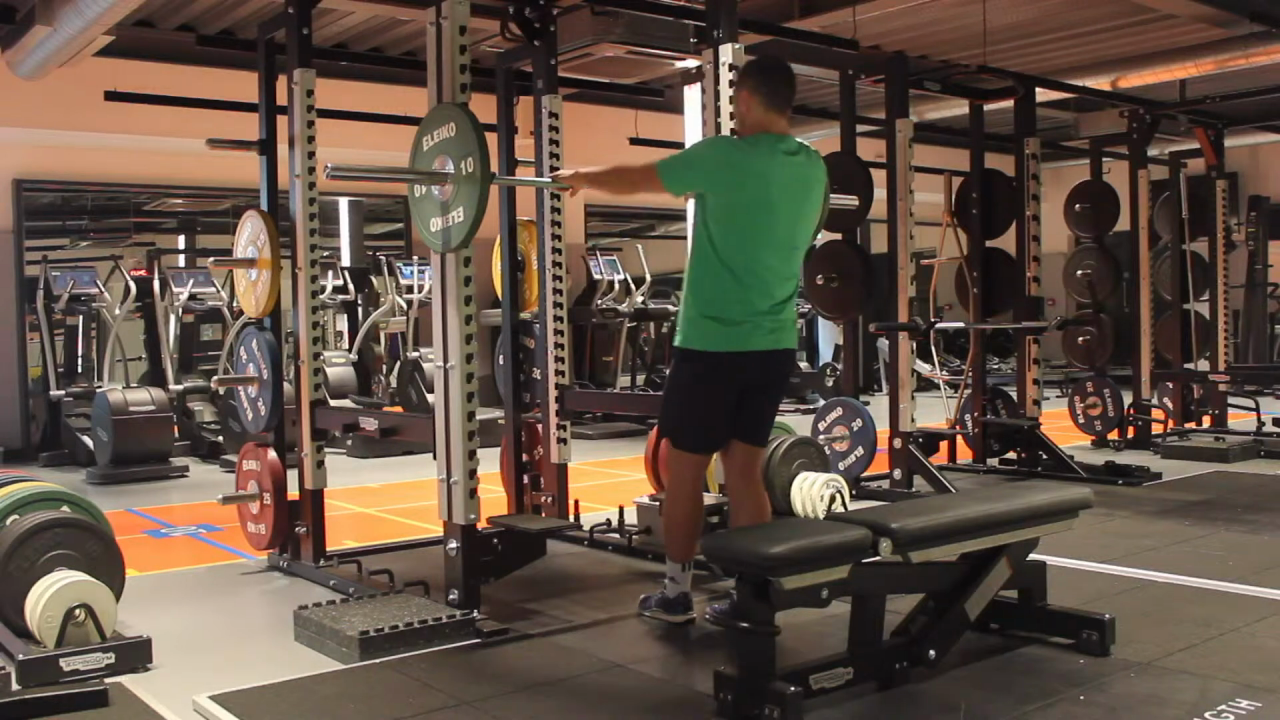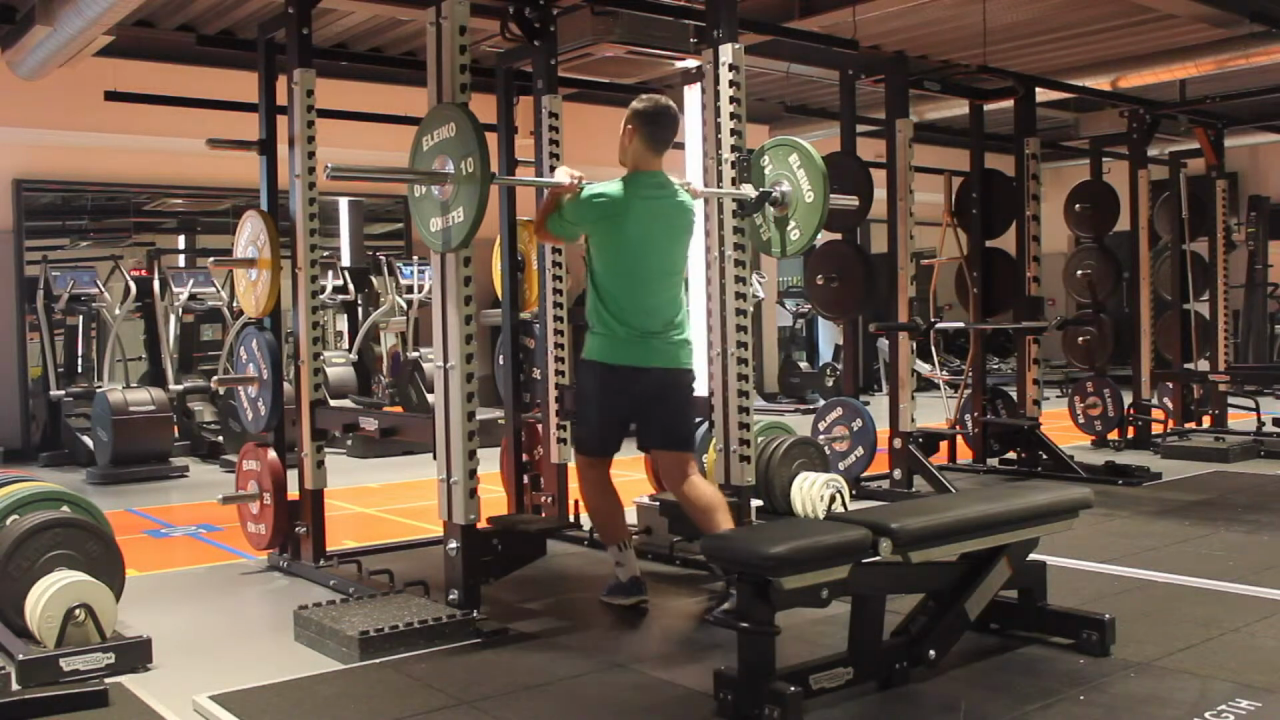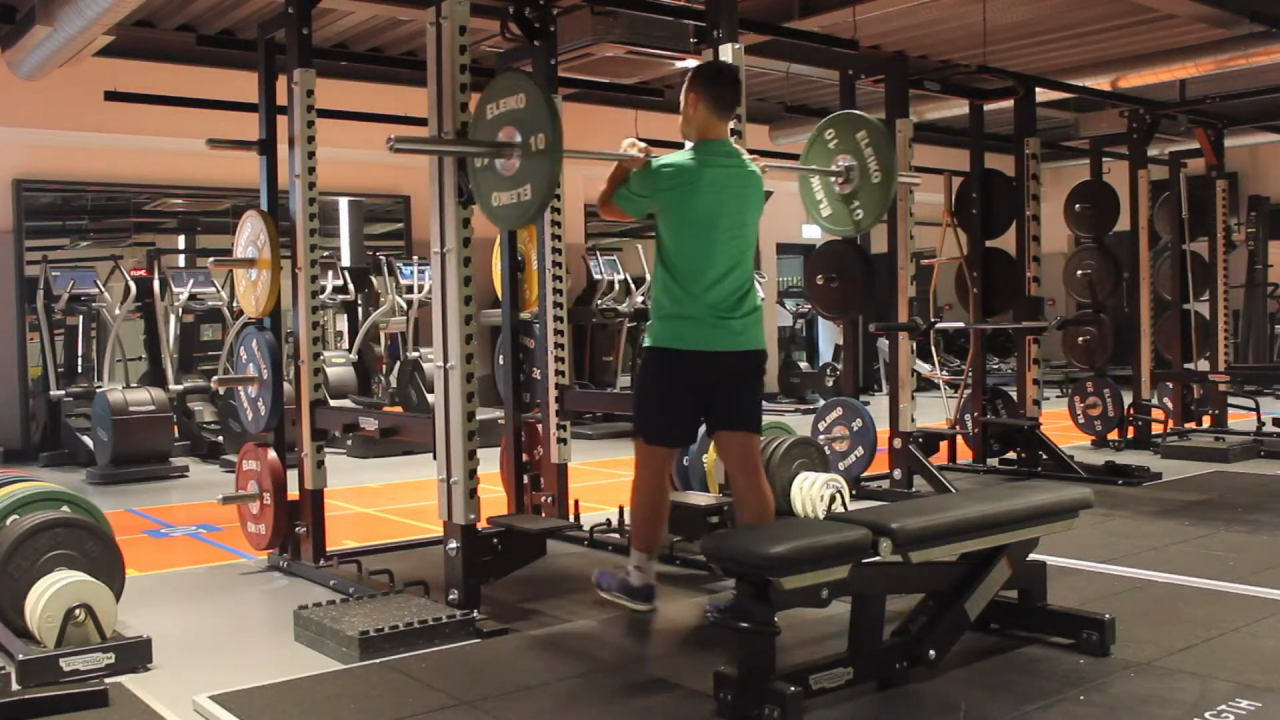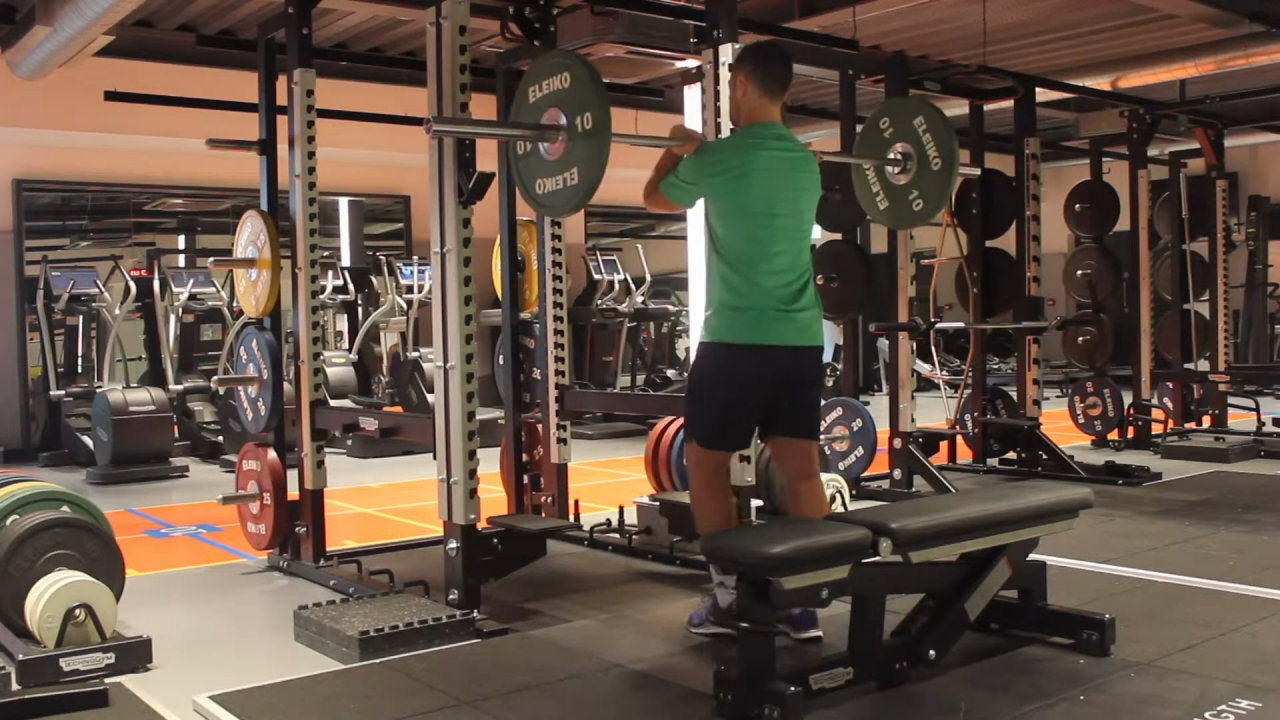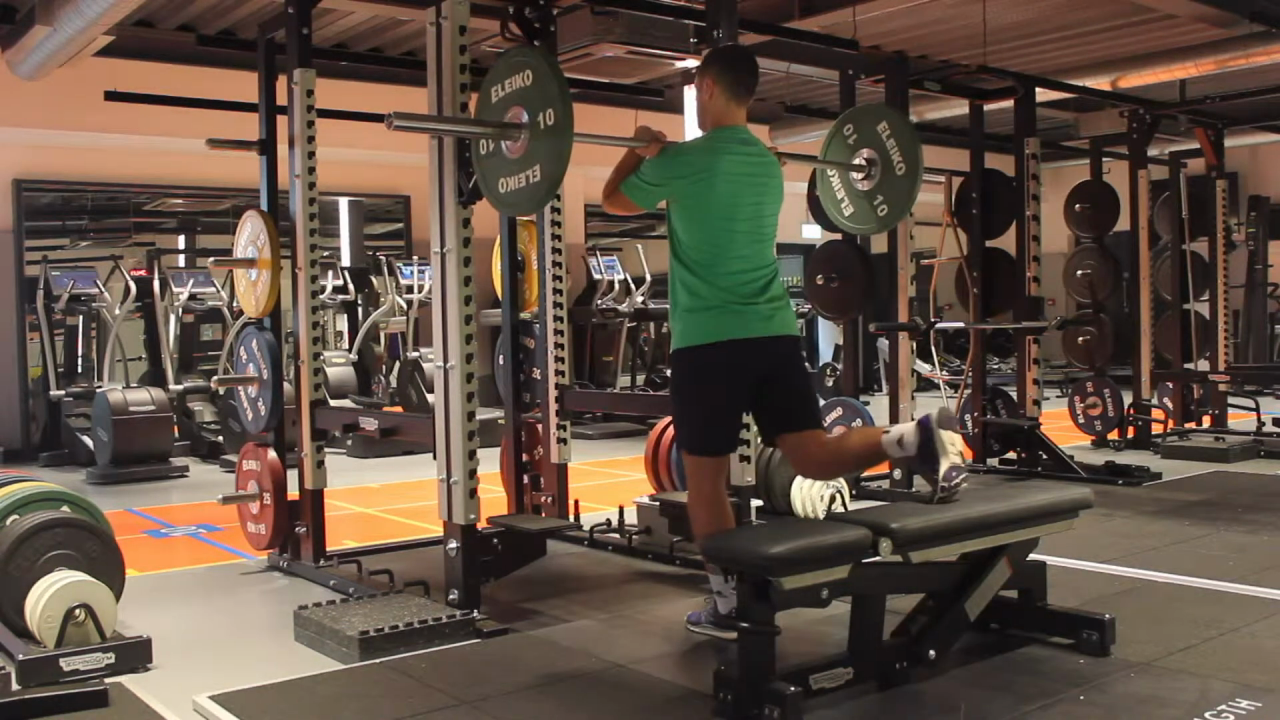
dt=1s
person 1, frame 1
left shoulder: (723, 156)
right shoulder: (813, 167)
left elbow: (635, 179)
left wrist: (579, 177)
left hip: (714, 343)
right hip: (775, 345)
left knee: (684, 469)
right knee: (745, 471)
left ankle: (676, 593)
person 1, frame 2
left shoulder: (600, 202)
right shoulder: (685, 205)
left elbow: (545, 231)
left wrist: (559, 191)
left hip: (610, 362)
right hip: (672, 360)
left knee: (592, 469)
right knee: (682, 474)
left ankle: (628, 576)
person 1, frame 3
left shoulder: (668, 172)
right shoulder: (752, 176)
left elbow: (609, 207)
left wrist: (628, 163)
left hip: (678, 344)
right hip: (742, 343)
left knee: (653, 465)
right knee: (745, 466)
left ankle: (638, 580)
person 1, frame 4
left shoulder: (720, 157)
right shoulder: (807, 162)
left elbow: (656, 198)
left wrist: (678, 149)
left hip: (738, 337)
right hip: (800, 338)
left knee: (707, 466)
right knee: (800, 471)
left ankle: (727, 598)
right ankle: (804, 606)
person 1, frame 5
left shoulder: (681, 160)
right shoulder: (768, 163)
left elbow: (614, 201)
left wrist: (638, 151)
left hip: (708, 340)
right hip: (773, 332)
left knee: (706, 477)
right knee: (814, 454)
left ankle: (727, 607)
right ankle: (919, 438)
